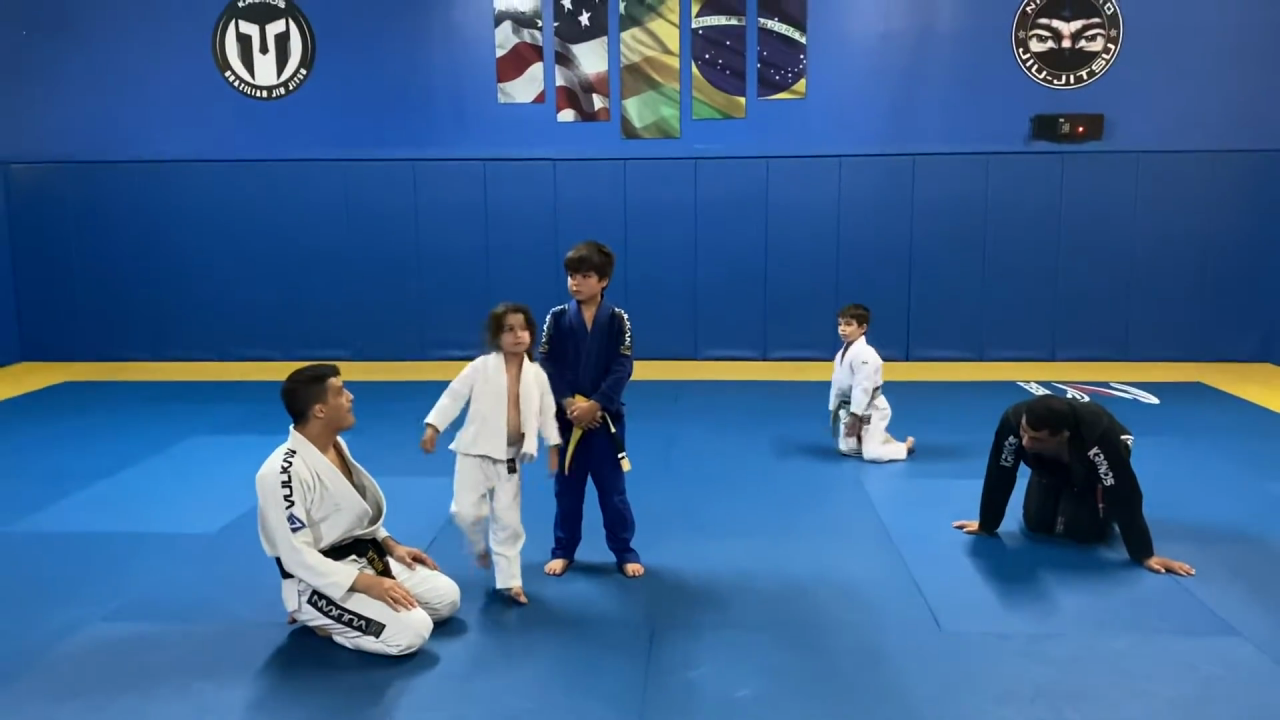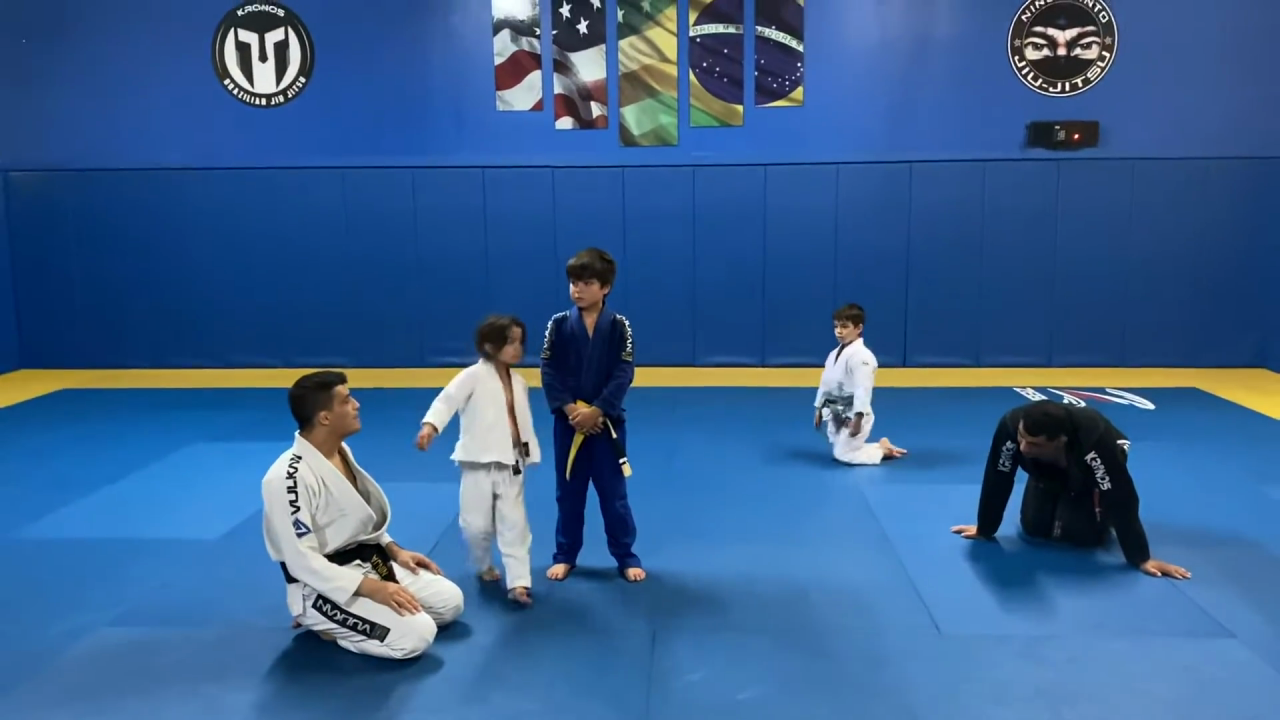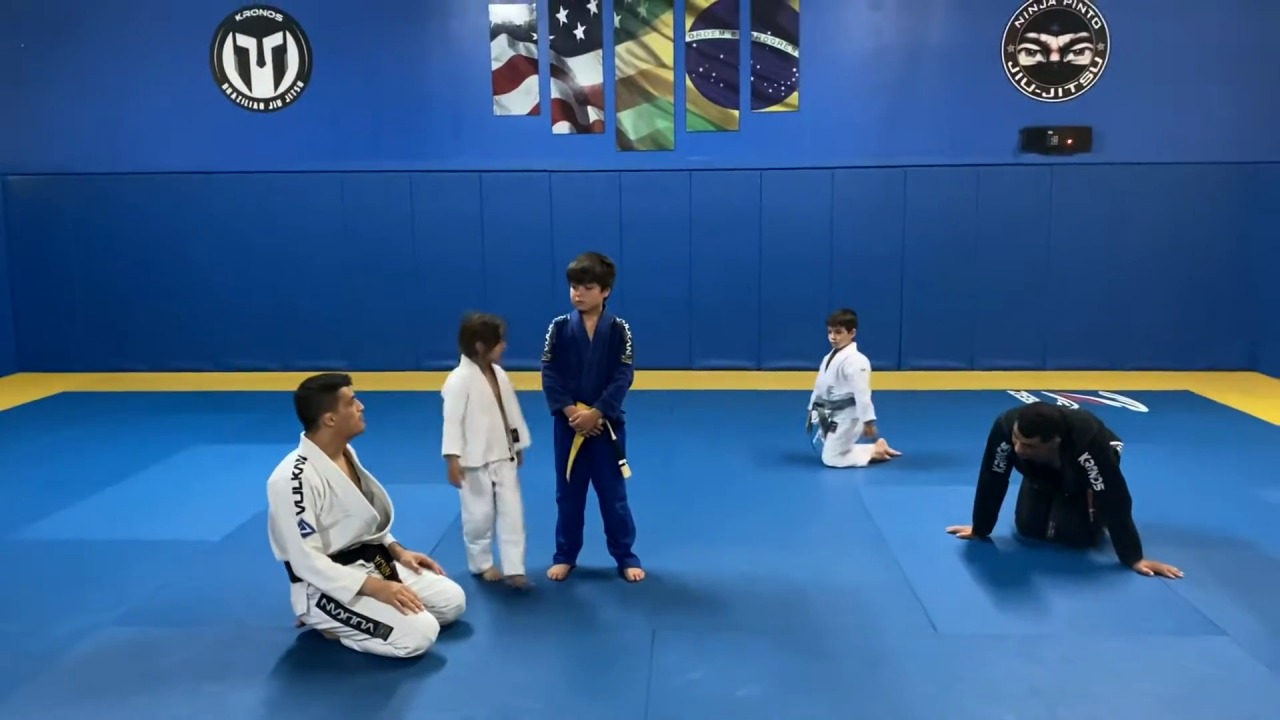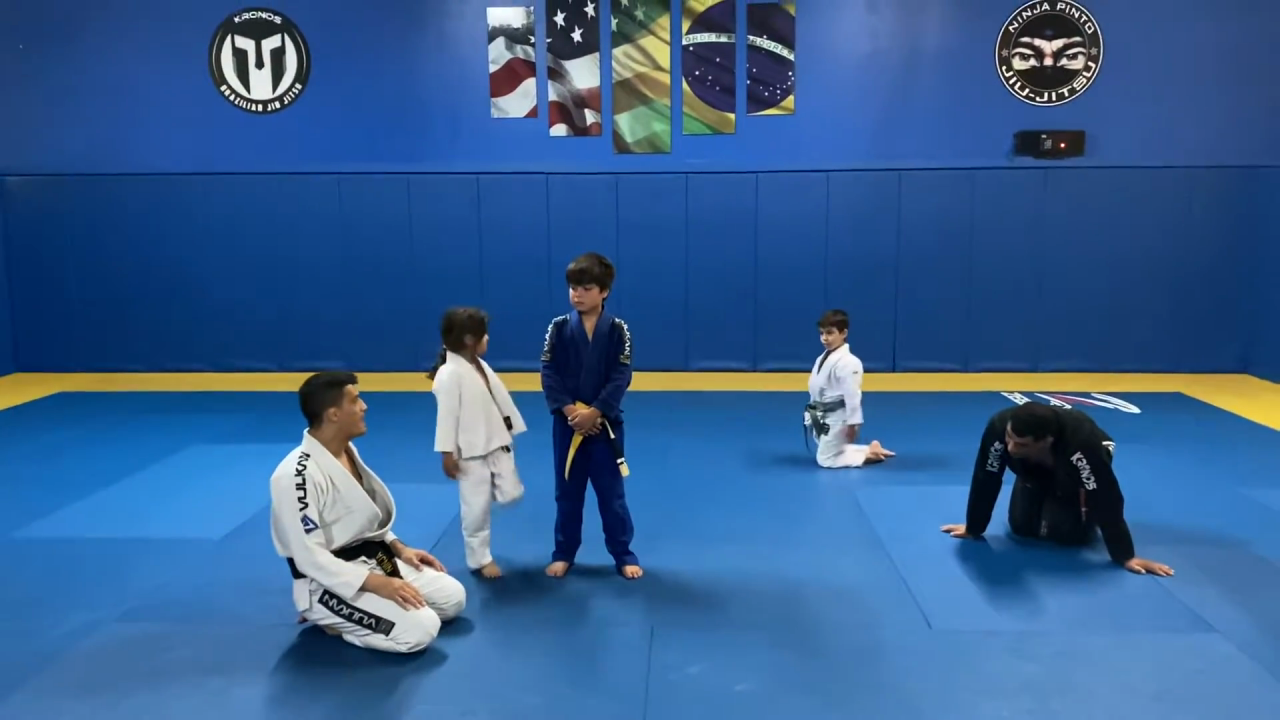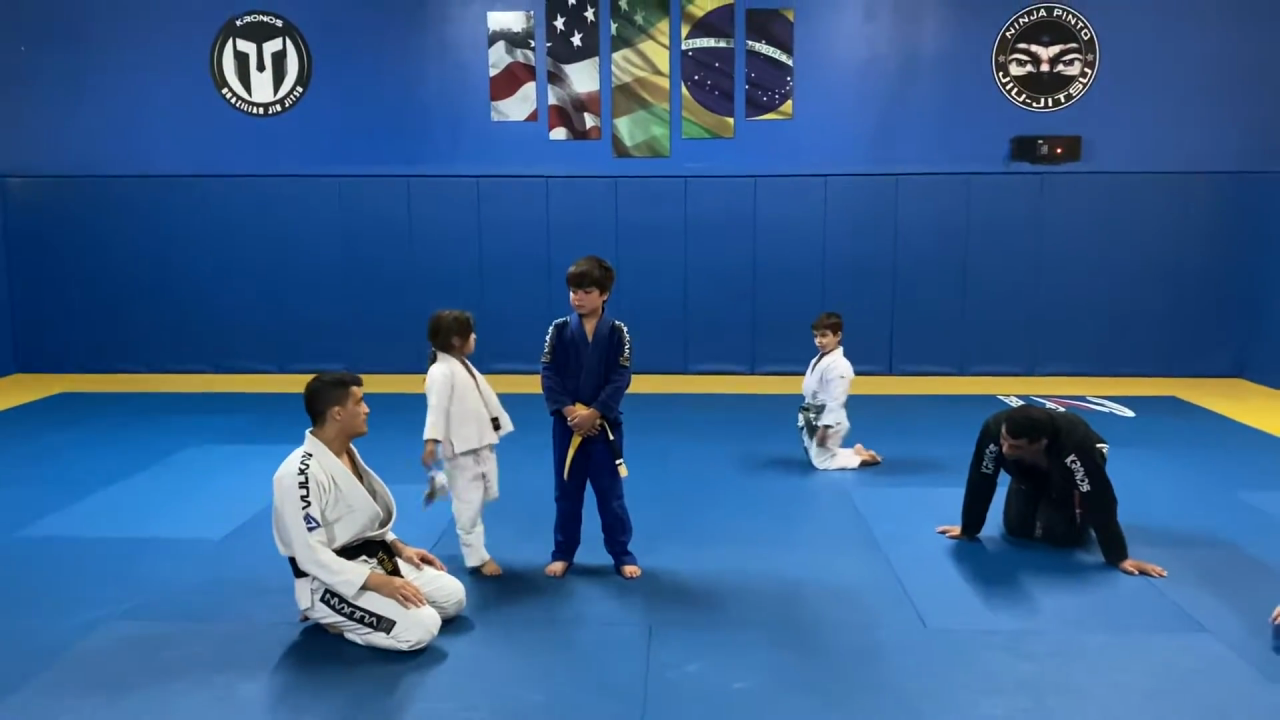
dt=0.2s
person 1, frame 1
left shoulder: (617, 320)
right shoulder: (557, 318)
left elbow: (621, 369)
right elbow: (547, 366)
left wrist: (594, 406)
right wrist: (569, 404)
left hip: (606, 416)
right hip: (566, 416)
left knee: (612, 487)
right knee: (567, 487)
left ankle: (625, 551)
right ankle: (563, 550)
person 1, frame 2
left shoulder: (618, 326)
right shoulder: (558, 325)
left elbow: (622, 375)
right elbow: (549, 373)
left wrist: (595, 411)
right wrist: (571, 410)
left hip: (607, 421)
right hip: (568, 422)
left knee: (613, 492)
right knee: (568, 492)
left ankle: (626, 556)
right ankle: (565, 555)
person 1, frame 3
left shoulder: (618, 329)
right shoulder: (559, 328)
left elbow: (622, 378)
right elbow: (550, 375)
left wrist: (595, 413)
right wrist: (571, 411)
left hip: (607, 423)
right hip: (568, 424)
left knee: (613, 493)
right knee: (569, 493)
left ankle: (626, 556)
right ankle: (564, 556)
person 1, frame 4
left shoulder: (617, 330)
right shoulder: (558, 328)
left elbow: (620, 378)
right elbow: (549, 375)
left wrist: (594, 413)
right wrist: (570, 410)
left hip: (605, 422)
right hip: (567, 423)
left knee: (611, 492)
right knee: (567, 492)
left ankle: (623, 554)
right ankle: (563, 553)
person 1, frame 5
left shoulder: (617, 332)
right shoulder: (559, 330)
left elbow: (620, 380)
right elbow: (549, 376)
left wrist: (593, 413)
right wrist: (570, 411)
left hip: (604, 424)
right hip: (567, 424)
left knee: (610, 492)
right knee: (567, 492)
left ankle: (622, 553)
right ankle: (563, 553)
person 2, frame 1
left shoulder: (335, 445)
right shoulder: (283, 472)
right elbow: (297, 557)
left wrist: (391, 545)
right wrist: (367, 585)
right hip: (318, 583)
left knee: (446, 597)
right knee: (411, 632)
left ankle: (347, 614)
right ankle: (318, 619)
person 2, frame 2
left shoulder: (340, 451)
right shoulder: (289, 478)
right elbow: (302, 561)
left wrist: (394, 550)
right wrist: (371, 589)
right hip: (323, 587)
left knee: (450, 601)
right knee: (416, 635)
left ankle: (341, 621)
right ankle: (322, 623)
person 2, frame 3
left shoulder: (344, 452)
right shoulder: (295, 478)
right elbow: (307, 562)
left wrist: (398, 551)
right wrist: (375, 588)
right hip: (326, 587)
left knee: (452, 601)
right knee: (419, 633)
left ankle: (343, 621)
right ankle: (326, 622)
person 2, frame 4
left shoulder: (345, 451)
right shoulder: (297, 475)
right elbow: (310, 557)
left wrist: (399, 548)
right wrist: (377, 585)
right hip: (328, 583)
left knee: (452, 597)
right knee: (419, 629)
left ankle: (348, 616)
right ankle: (327, 618)
person 2, frame 5
left shoulder: (346, 452)
right shoulder: (300, 474)
right elbow: (312, 555)
left wrist: (400, 548)
right wrist: (379, 583)
right hip: (330, 582)
left knee: (452, 596)
right knee: (421, 627)
left ankle: (345, 616)
right ankle: (329, 617)
person 3, frame 1
left shoulder: (536, 374)
right shoulder: (481, 367)
left elbow: (547, 412)
right elbow: (453, 396)
left wrist: (553, 450)
right wrist: (432, 427)
left hip: (508, 459)
right hip: (474, 452)
left knee: (508, 522)
right knee: (468, 511)
left ankle: (510, 581)
right ankle: (481, 549)
person 3, frame 2
left shoulder: (518, 382)
right shoulder: (474, 376)
right elbow: (446, 401)
left wrist: (527, 458)
right wrist: (429, 426)
left hip: (510, 464)
right hip: (478, 464)
left knee: (515, 524)
right knee: (476, 524)
left ankle: (518, 582)
right ankle: (483, 565)
person 3, frame 3
left shoulder: (499, 374)
right shoulder: (460, 379)
right elbow: (452, 420)
left wrist: (518, 448)
right wrist: (453, 459)
left hip: (504, 456)
right hip: (476, 460)
left knee: (512, 513)
right knee: (478, 516)
left ankle: (514, 569)
right ankle: (482, 564)
person 3, frame 4
left shoulder: (480, 365)
right shoulder: (449, 374)
right elbow: (446, 416)
left wrist: (507, 437)
right wrist: (448, 455)
left hip: (498, 445)
right hip: (472, 452)
left knee: (512, 493)
right knee: (476, 507)
right ankle: (480, 559)
person 3, frame 5
left shoulder: (463, 365)
right shoulder: (441, 372)
right elbow: (436, 409)
left wrist: (491, 434)
right wrist: (431, 443)
left hip: (482, 444)
right hip: (461, 449)
left knee: (488, 493)
right knee: (468, 504)
left ankle: (440, 484)
right ankle: (477, 557)
person 4, frame 1
left shoulder: (1100, 435)
right shoulder: (1014, 420)
left elbow: (1124, 495)
right elbow: (999, 476)
left wrist: (1144, 554)
right wrist: (986, 525)
left hip: (1092, 473)
right hip: (1051, 468)
left knee: (1085, 530)
right knee: (1036, 524)
left ankle: (1105, 513)
right ankle: (1062, 499)
person 4, frame 2
left shoulder: (1096, 440)
right shoulder: (1011, 425)
left elbow: (1121, 499)
right elbow: (997, 481)
left wrist: (1141, 558)
right wrist: (984, 529)
left hip: (1089, 479)
right hip: (1048, 473)
left knee: (1083, 534)
right knee: (1034, 528)
left ankle: (1103, 518)
right ankle: (1062, 503)
person 4, frame 3
left shoulder: (1090, 442)
right shoulder: (1006, 427)
left elbow: (1114, 500)
right elbow: (992, 482)
left wrist: (1134, 558)
right wrist: (980, 529)
left hip: (1082, 479)
right hip: (1042, 475)
left knee: (1076, 534)
right knee: (1029, 529)
left ankle: (1095, 518)
right ankle: (1055, 504)
person 4, frame 4
left shoulder: (1082, 442)
right shoulder: (999, 427)
left elbow: (1106, 499)
right elbow: (985, 481)
left wrist: (1125, 556)
right wrist: (973, 528)
left hip: (1075, 478)
right hip: (1035, 473)
left knee: (1069, 533)
right knee: (1022, 528)
left ankle: (1086, 516)
right ankle: (1047, 503)
person 4, frame 5
left shoulder: (1077, 444)
right shoulder: (994, 429)
left elbow: (1099, 500)
right elbow: (980, 482)
left wrist: (1118, 557)
right wrist: (968, 529)
left hip: (1069, 481)
right hip: (1030, 476)
left knee: (1063, 534)
right knee: (1017, 529)
left ankle: (1081, 519)
right ankle: (1043, 506)
